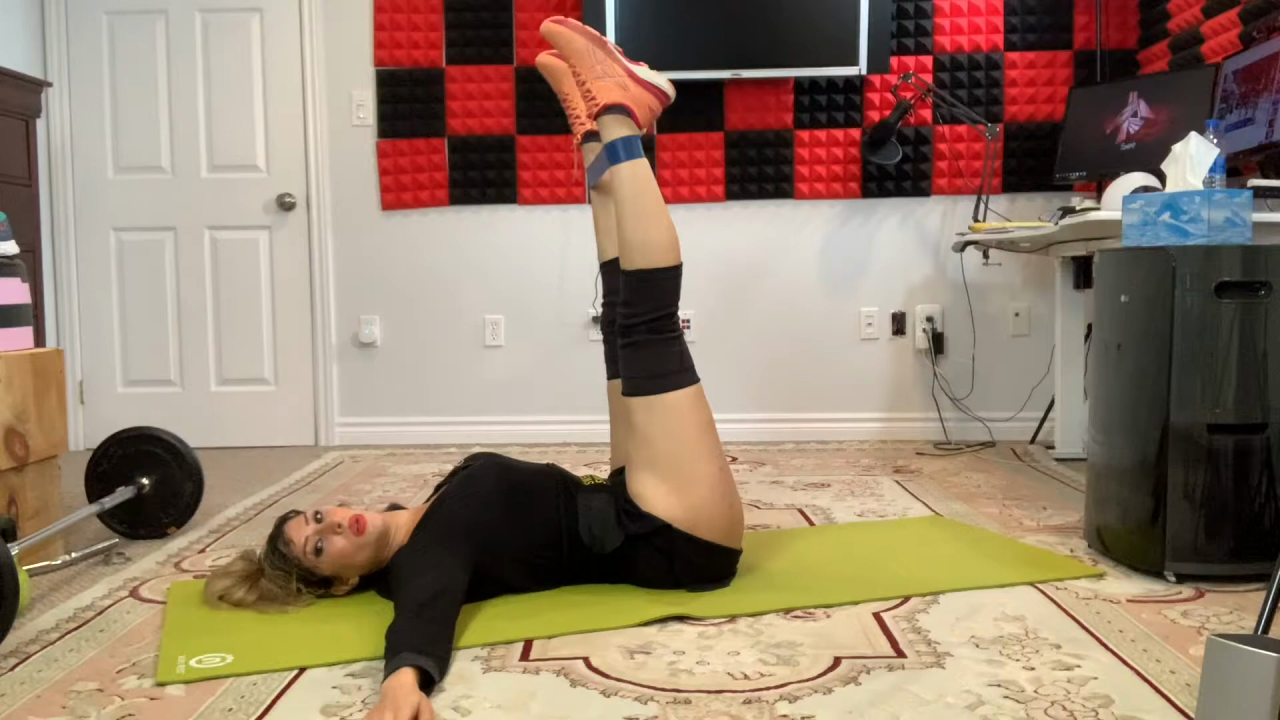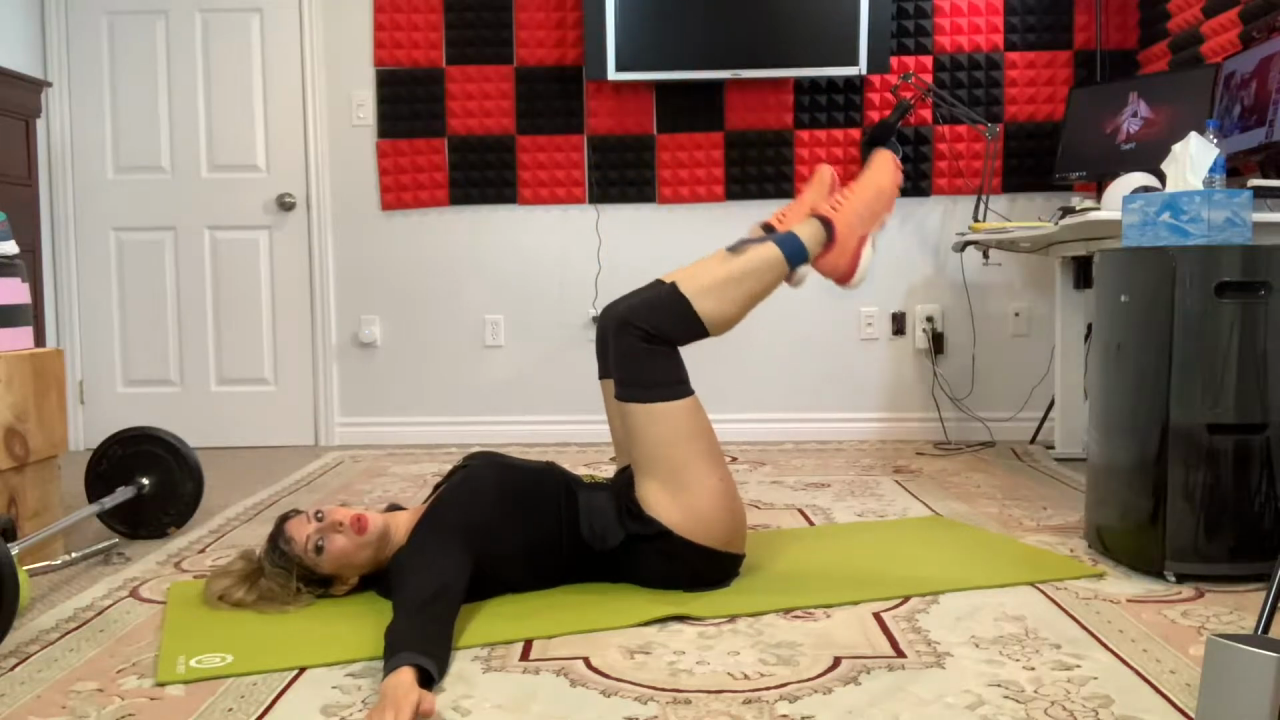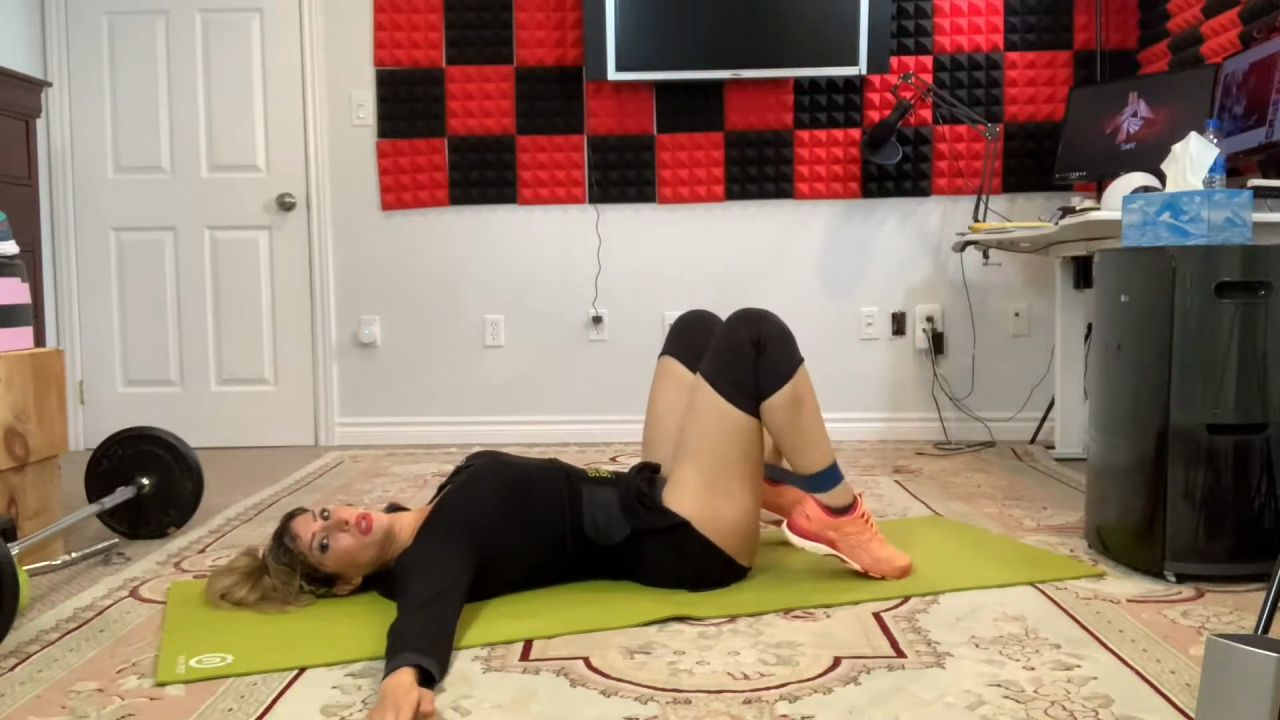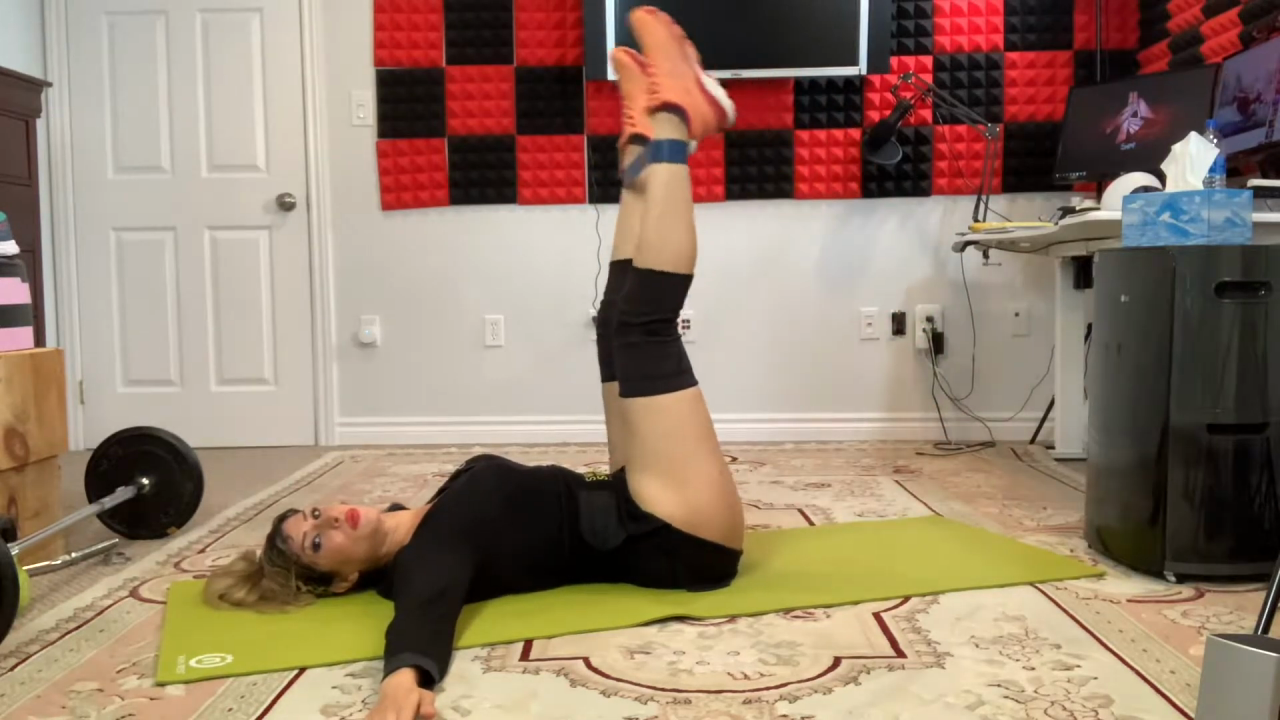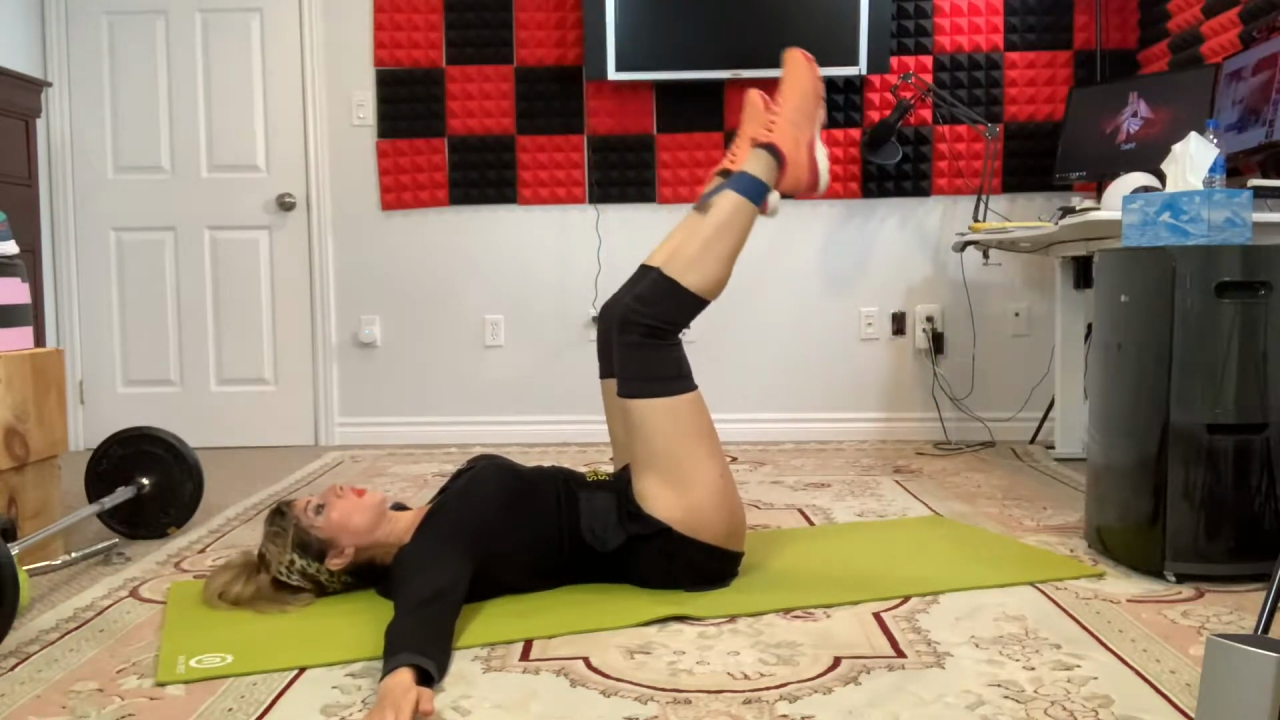
dt=1s
person 1, frame 1
left shoulder: (422, 521)
right shoulder: (418, 564)
right elbow: (425, 615)
left hip: (634, 521)
right hip: (679, 544)
right knee: (645, 324)
left ankle: (600, 130)
right ankle: (614, 120)
person 1, frame 2
left shoulder: (417, 522)
right shoulder: (416, 564)
right elbow: (422, 613)
left hip: (636, 521)
right hip: (681, 544)
left knee: (628, 326)
right knee: (633, 326)
left ankle: (789, 237)
right ankle: (822, 235)
person 1, frame 3
left shoulder: (424, 519)
right shoulder: (421, 564)
right elbow: (426, 613)
left hip: (643, 499)
right hip: (684, 544)
left knee: (699, 329)
right knee: (753, 334)
left ankle: (783, 489)
right ankle: (839, 515)
person 1, frame 4
left shoulder: (420, 522)
right shoulder: (419, 562)
right elbow: (425, 610)
left hip: (633, 515)
right hip: (680, 544)
right knee: (640, 322)
right ankle: (668, 125)
person 1, frame 5
left shoulder: (415, 528)
right shoulder: (419, 559)
right elbow: (425, 610)
left hip: (642, 528)
right hip: (681, 543)
left knee: (631, 322)
right knee: (631, 321)
left ankle: (748, 175)
right ankle: (770, 164)
